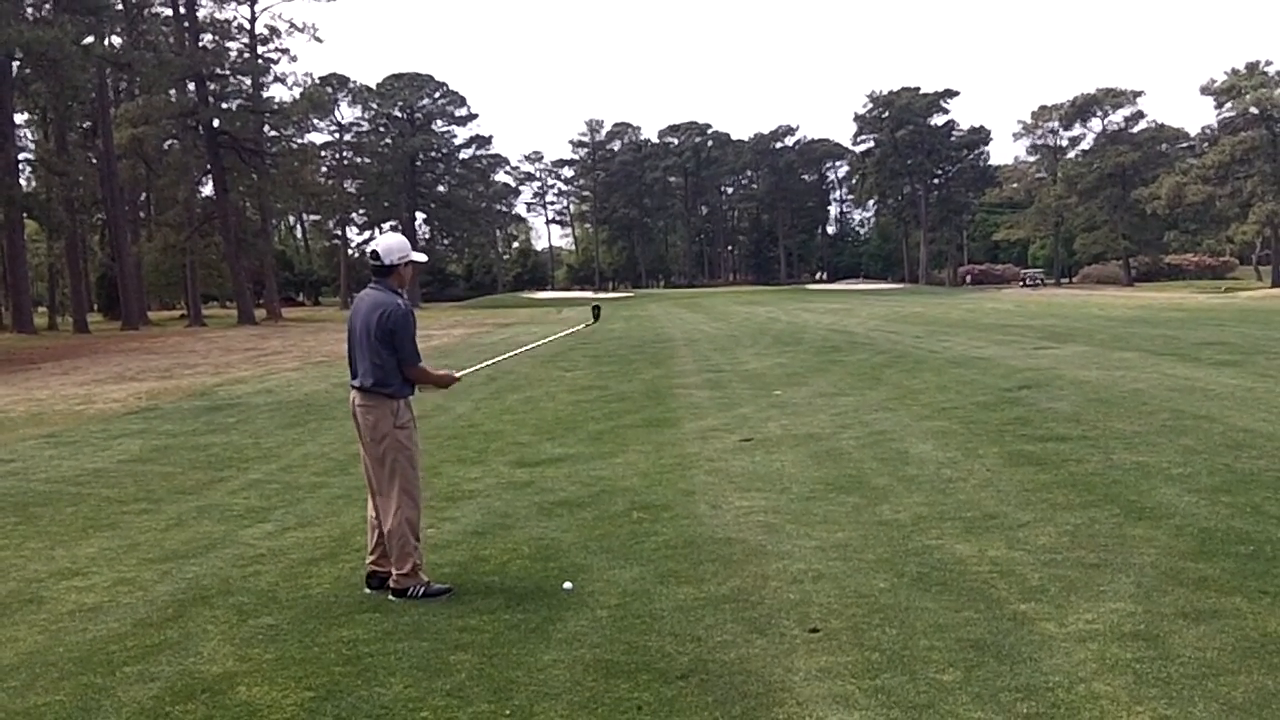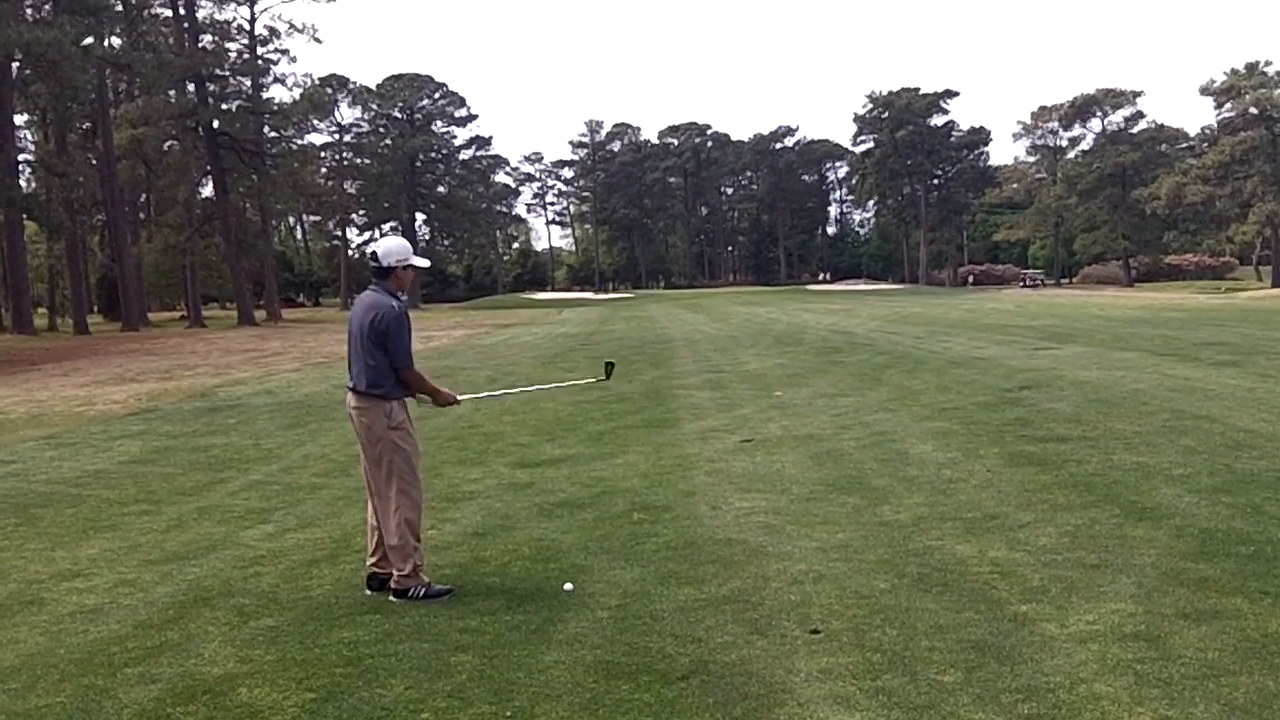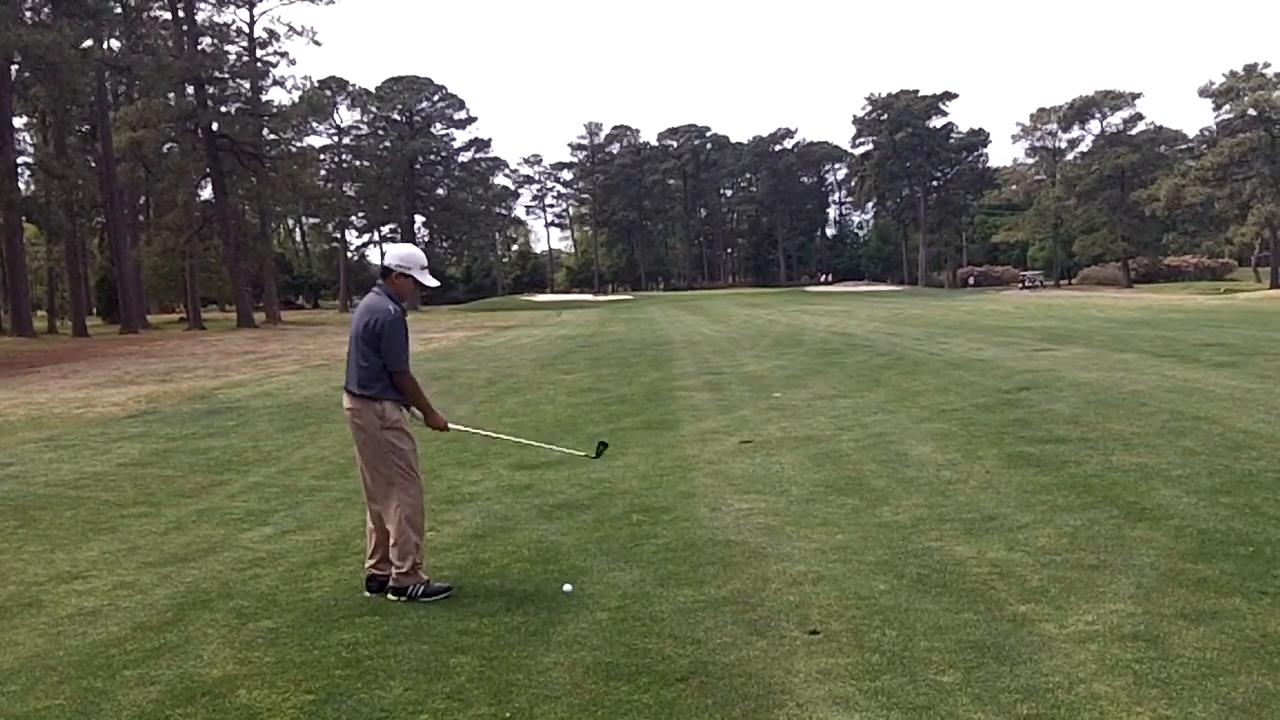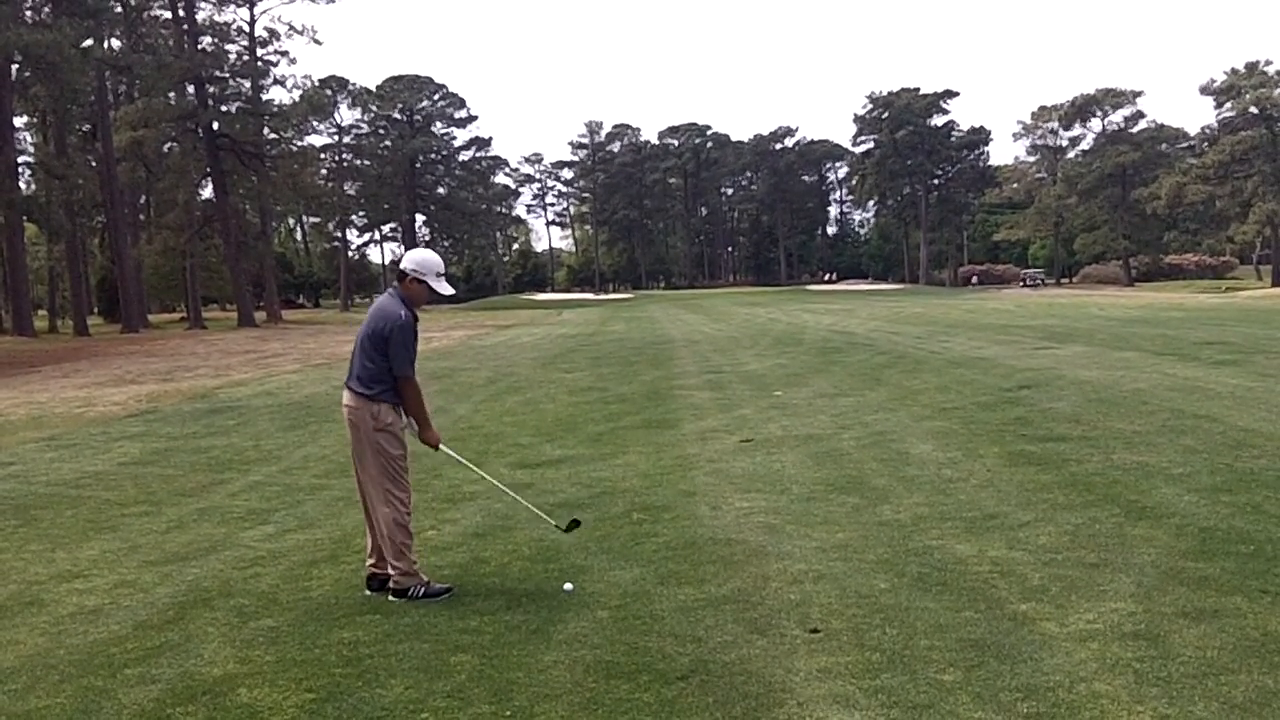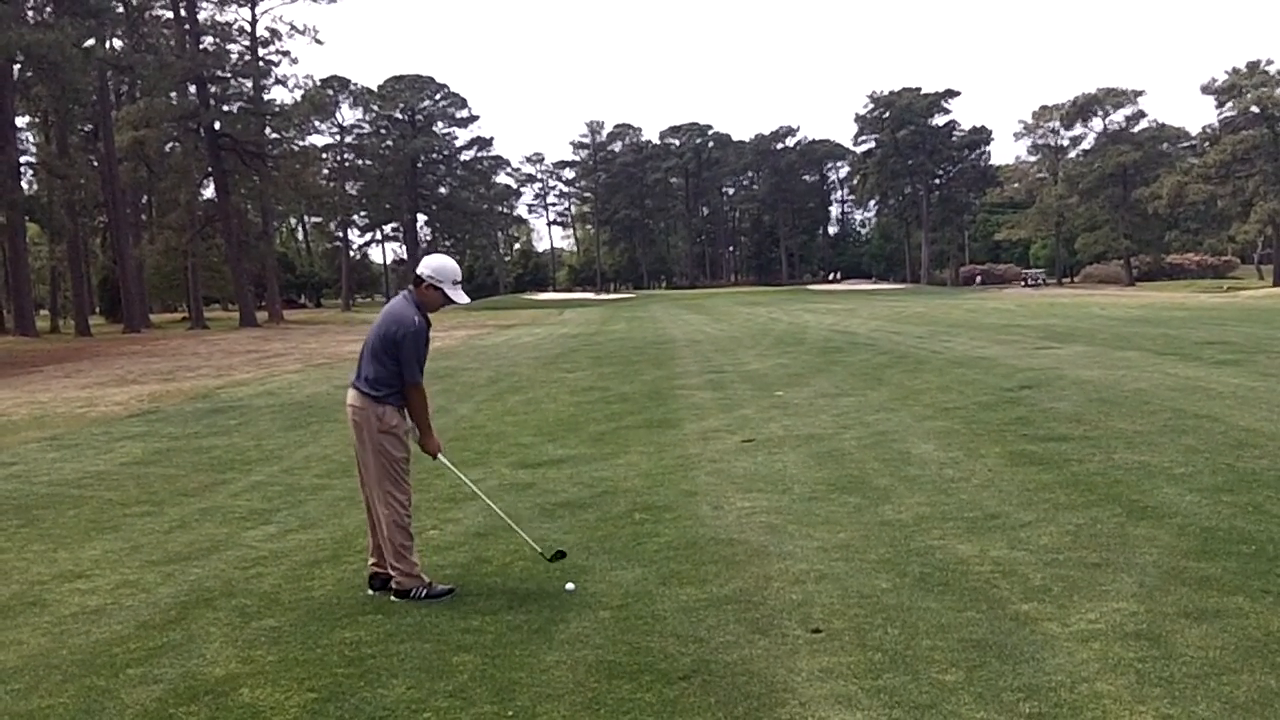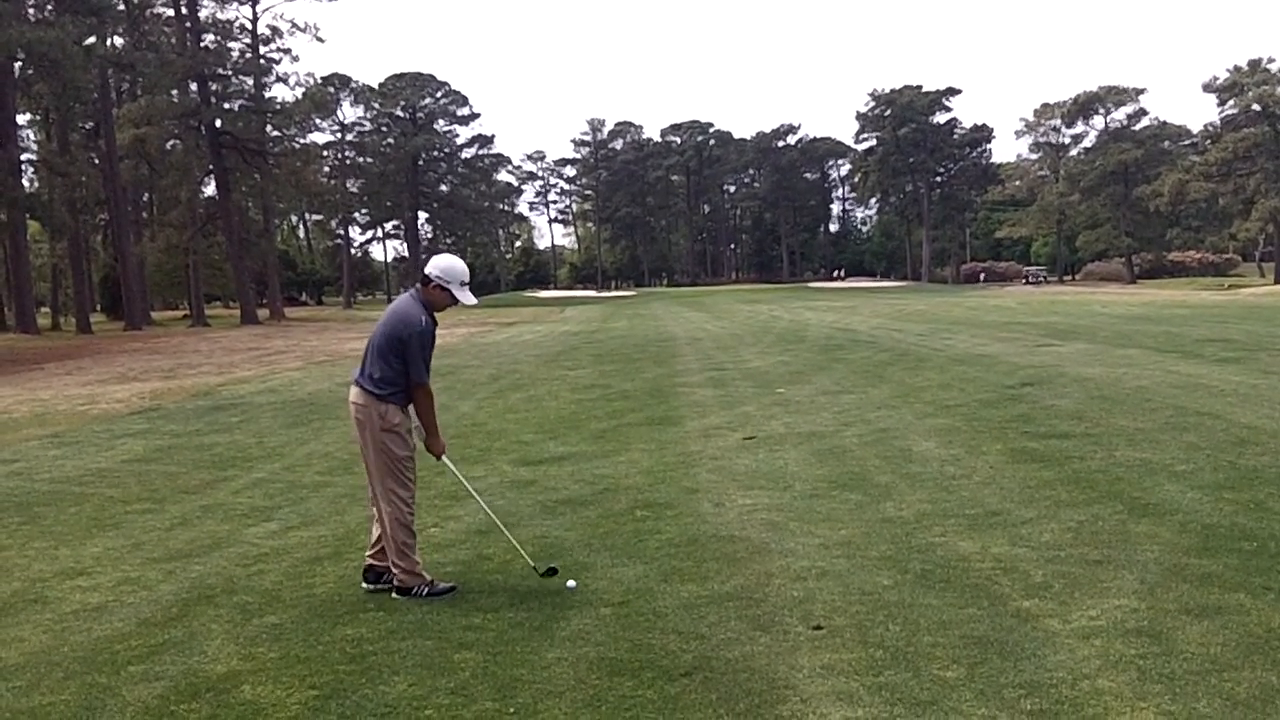
dt=0.2s
person 1, frame 1
left shoulder: (361, 301)
right shoulder: (397, 309)
right elbow: (411, 369)
left wrist: (425, 377)
right wrist: (440, 379)
left hip: (363, 399)
right hip: (387, 407)
left knee: (381, 491)
right knee: (402, 493)
left ankle: (379, 569)
right ankle: (406, 578)
person 1, frame 2
left shoulder: (363, 302)
right shoulder: (392, 310)
right elbow: (406, 371)
left wrist: (421, 391)
right wrist: (438, 395)
left hip: (363, 401)
right hip: (383, 408)
left knee: (381, 493)
right knee: (403, 494)
left ankle: (380, 571)
right ankle: (406, 579)
person 1, frame 3
left shoulder: (370, 304)
right shoulder: (389, 314)
right elbow: (401, 375)
left wrist: (415, 407)
right wrist: (430, 414)
left hip: (362, 404)
right hip: (378, 410)
left knee: (380, 494)
right knee: (405, 492)
left ankle: (379, 572)
right ankle: (406, 577)
person 1, frame 4
left shoulder: (387, 304)
right shoulder: (399, 319)
right elbow: (405, 380)
left wrist: (413, 418)
right wrist: (426, 427)
left hip: (363, 403)
right hip: (375, 410)
left knee: (376, 494)
right knee: (392, 495)
left ankle: (379, 571)
right ankle: (405, 579)
person 1, frame 5
left shoulder: (400, 305)
right shoulder: (411, 324)
right elbow: (413, 386)
left wrist: (419, 428)
right wrist: (427, 434)
left hip: (367, 402)
right hip: (379, 410)
left knee: (380, 495)
right knee: (394, 496)
left ankle: (382, 571)
right ankle: (406, 580)
person 1, frame 6
left shoulder: (408, 303)
right shoulder: (418, 323)
right elbow: (420, 386)
left wrist: (423, 428)
right wrist: (432, 435)
left hip: (370, 399)
right hip: (382, 408)
left knee: (386, 492)
right knee: (397, 494)
left ankle: (378, 566)
right ankle: (408, 578)
